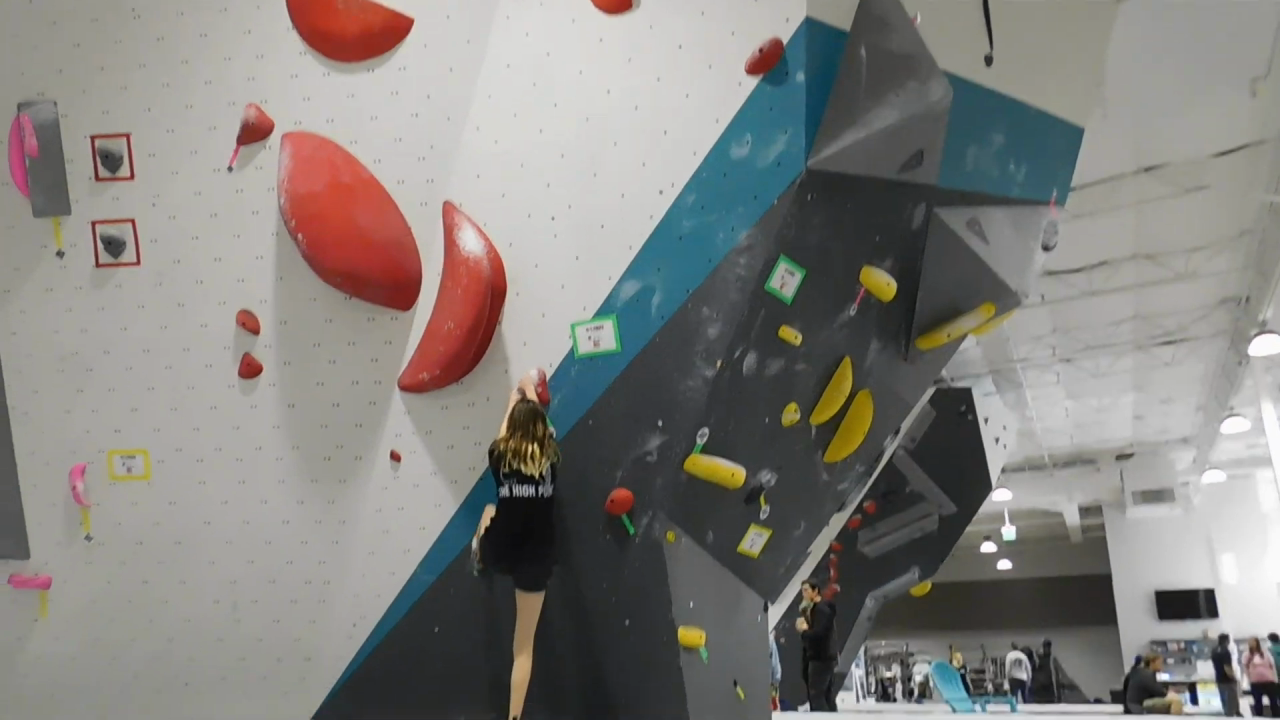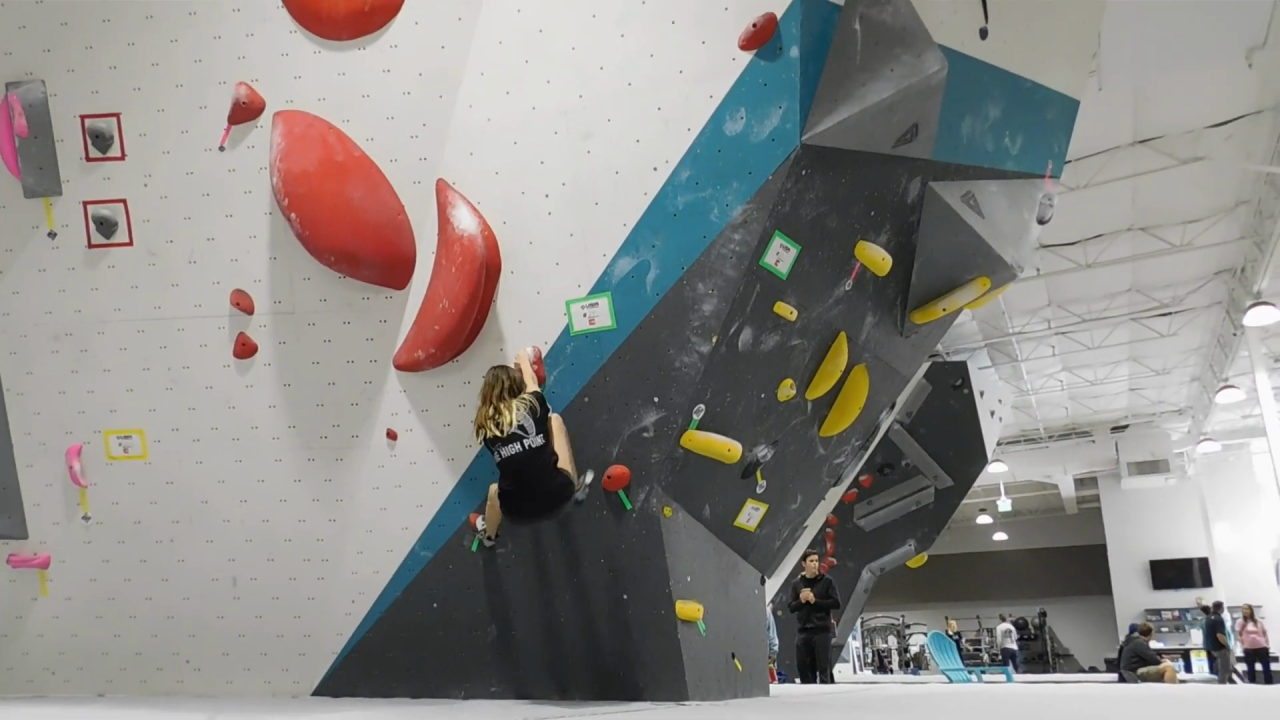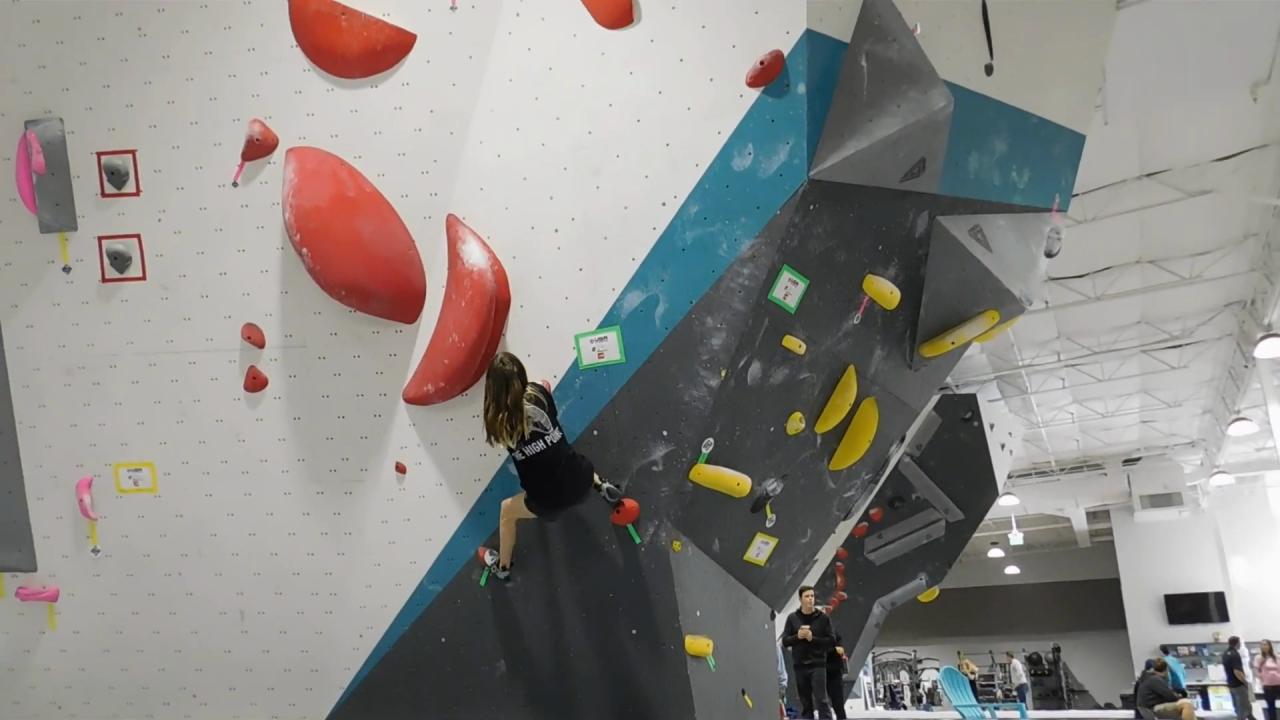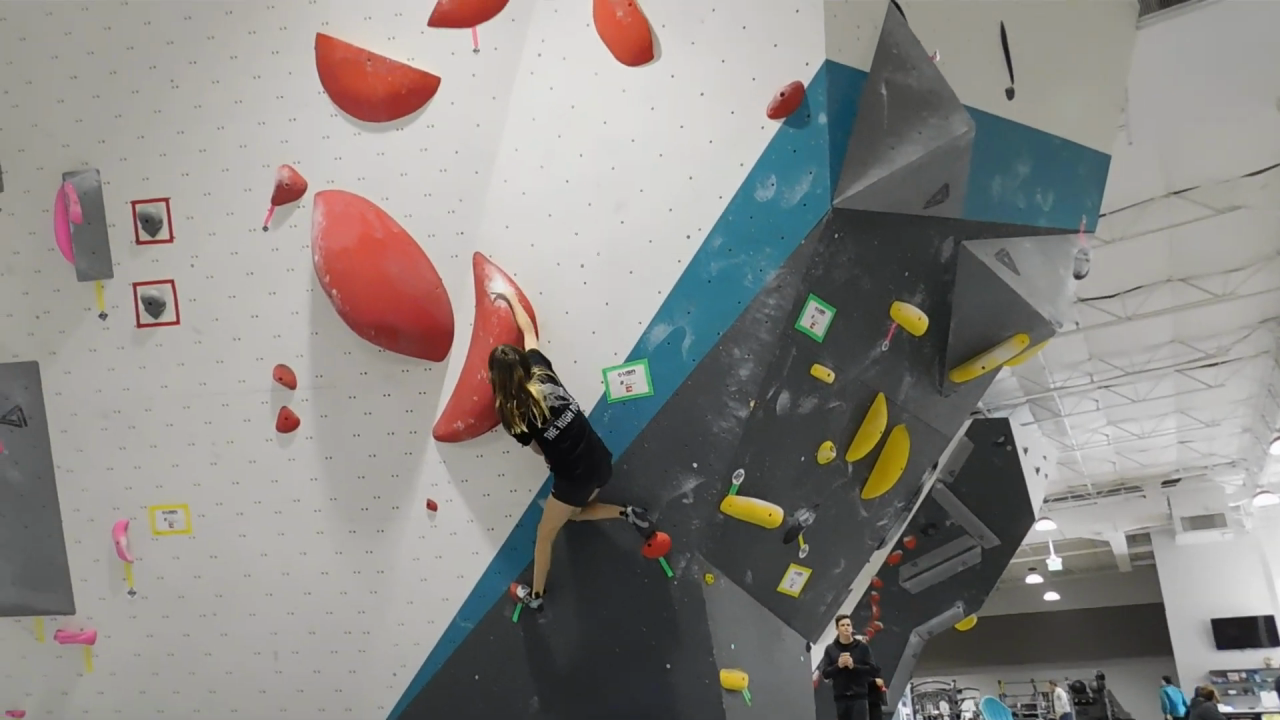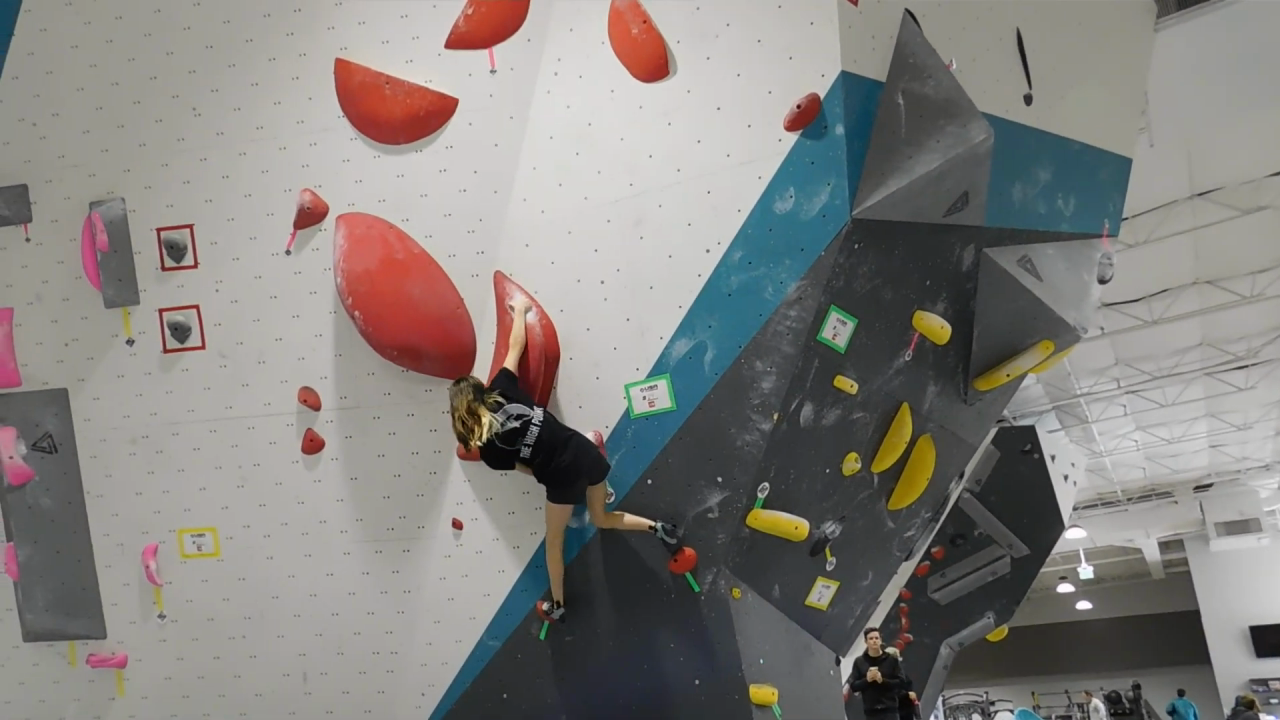
dt=1s
person 1, frame 1
left shoulder: (500, 454)
right shoulder: (550, 453)
left elbow: (505, 432)
right elbow: (538, 421)
left wrist: (515, 401)
right wrist: (531, 394)
left hip: (498, 552)
right hip: (536, 559)
right knee: (524, 645)
left ankle: (478, 560)
person 1, frame 2
left shoulder: (483, 423)
right shoulder: (531, 404)
right elbow: (531, 382)
right wrist: (524, 362)
left hip: (517, 512)
right hip: (558, 497)
left knee: (494, 491)
right knee: (554, 419)
left ankle: (489, 536)
right ankle: (578, 488)
person 1, frame 3
left shoulder: (494, 419)
right shoulder: (537, 393)
left hip: (548, 500)
right hip: (581, 477)
left knee: (507, 511)
left ankle: (502, 566)
right ankle: (601, 485)
person 1, frame 4
left shoulder: (512, 413)
right shoulder: (541, 371)
left elbow: (538, 449)
right elbow: (529, 331)
right wrist: (512, 300)
left hip: (574, 477)
right hip: (600, 460)
left knee: (544, 535)
right knee: (577, 512)
left ankle: (534, 594)
right ankle: (629, 513)
person 1, frame 5
left shoulder: (487, 447)
right shoulder: (501, 391)
left elbow: (523, 467)
right elbow: (515, 347)
right wrist: (520, 310)
left hip: (562, 478)
right hip: (585, 452)
left knee: (553, 541)
right knee: (602, 518)
left ankle: (556, 606)
right ankle: (657, 527)
